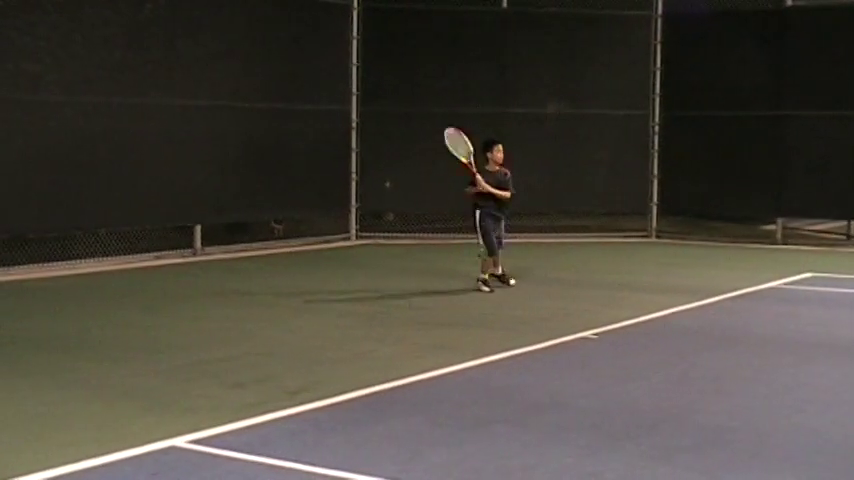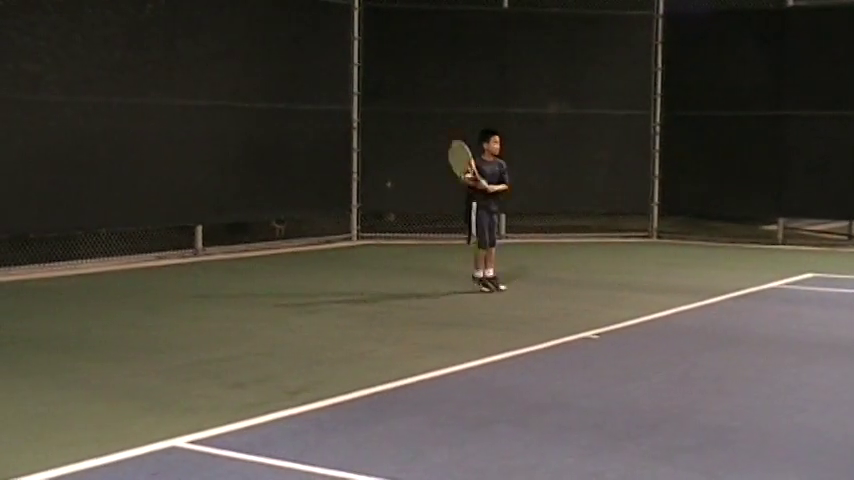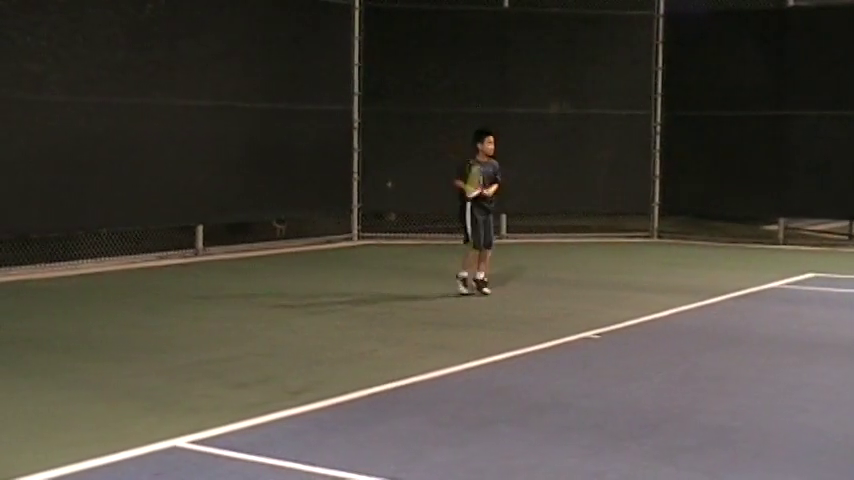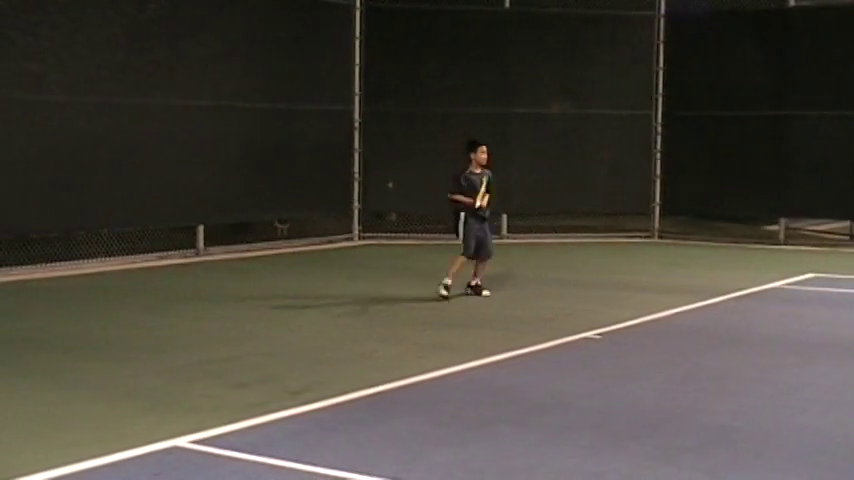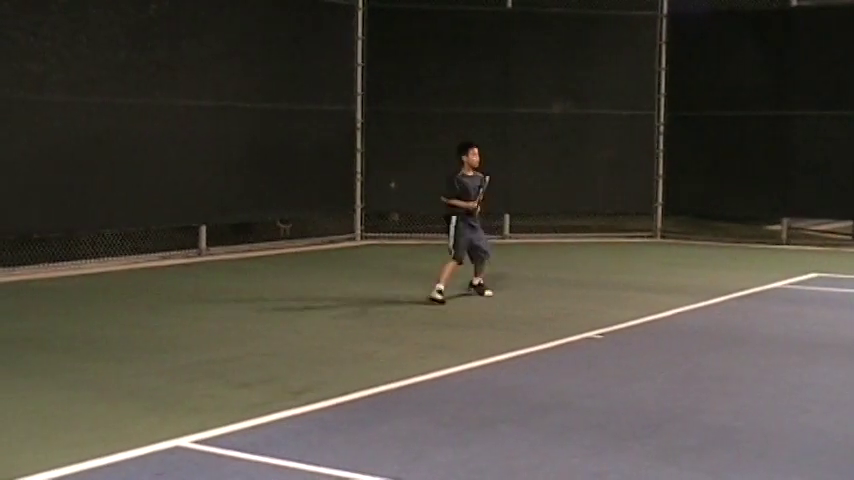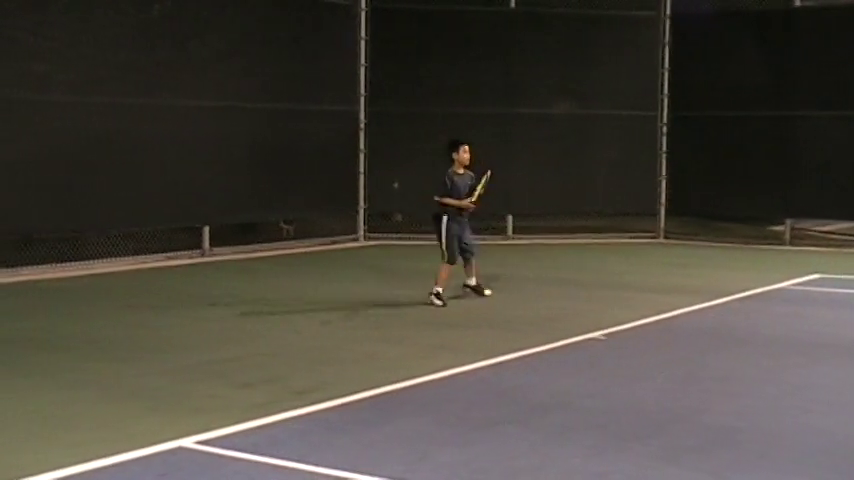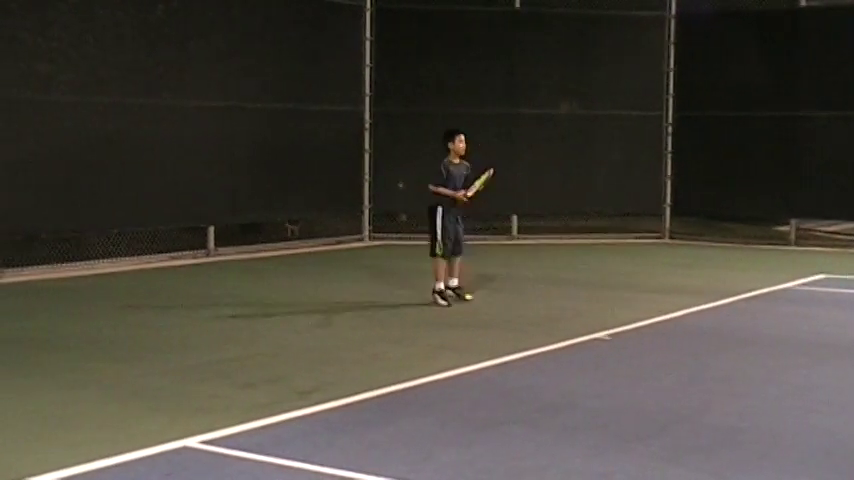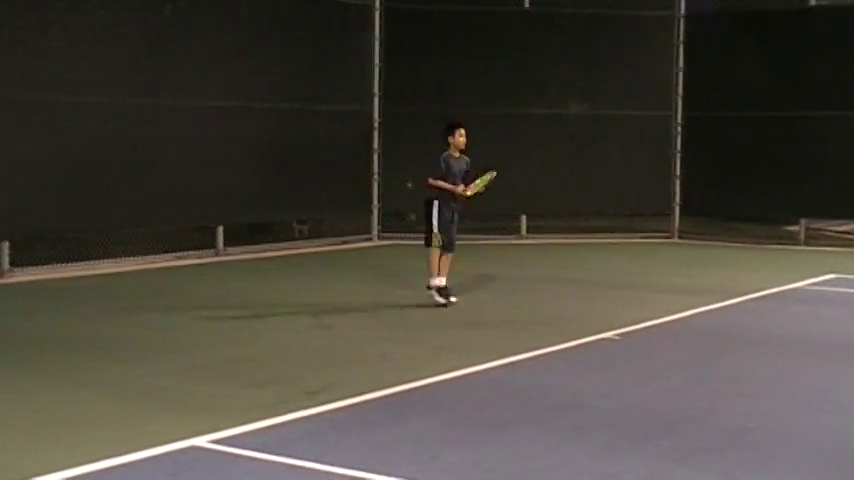
dt=0.1s
person 1, frame 1
left shoulder: (505, 174)
right shoulder: (479, 173)
left elbow: (508, 195)
right elbow: (469, 191)
left wrist: (491, 189)
right wrist: (477, 188)
left hip: (499, 214)
right hip: (482, 214)
left knee: (497, 247)
right knee: (490, 249)
left ankle: (499, 272)
right ankle: (483, 278)
person 1, frame 2
left shoulder: (501, 164)
right shoulder: (476, 163)
left elbow: (505, 185)
right elbow: (465, 179)
left wrist: (493, 187)
right wrist: (476, 184)
left hip: (492, 207)
right hip: (477, 206)
left knee: (491, 243)
right knee: (482, 243)
left ankle: (490, 275)
right ankle: (478, 276)
person 1, frame 3
left shoulder: (494, 165)
right shoulder: (469, 165)
right elbow: (457, 182)
left wrist: (490, 190)
right wrist: (473, 189)
left hip: (486, 208)
right hip: (472, 206)
left knee: (487, 244)
right knee: (476, 243)
left ankle: (480, 278)
right ankle: (463, 277)
person 1, frame 4
left shoulder: (487, 175)
right shoulder: (463, 175)
right elbow: (451, 195)
left wrist: (484, 201)
right wrist: (470, 201)
left hip: (482, 217)
right hip: (466, 216)
left knee: (486, 252)
right knee: (467, 252)
left ankle: (474, 284)
right ankle: (446, 284)
person 1, frame 5
left shoulder: (479, 178)
right shoulder: (456, 179)
right elbow: (446, 199)
left wrist: (476, 206)
right wrist: (465, 205)
left hip: (473, 221)
right hip: (457, 221)
left knee: (483, 253)
right knee: (457, 257)
left ankle: (477, 282)
right ankle: (438, 289)
person 1, frame 6
left shoulder: (470, 176)
right shoulder: (448, 176)
right elbow: (438, 197)
left wrist: (469, 204)
right wrist: (459, 203)
left hip: (462, 219)
right hip: (448, 220)
left knee: (469, 253)
right knee: (450, 258)
left ankle: (471, 283)
right ankle: (437, 292)
person 1, frame 7
left shoulder: (466, 167)
right shoulder: (443, 165)
right elbow: (432, 187)
left wrist: (464, 195)
right wrist: (453, 194)
left hip: (456, 212)
right hip: (441, 210)
left knee: (457, 250)
right knee: (441, 252)
left ankle: (454, 285)
right ankle: (438, 289)
person 1, frame 8
left shoulder: (465, 161)
right shoulder: (444, 159)
right elbow: (432, 180)
left wrist: (464, 190)
right wrist: (453, 188)
left hip: (453, 206)
right hip: (438, 204)
left knee: (449, 248)
right knee: (437, 244)
left ankle: (442, 284)
right ankle: (434, 285)
